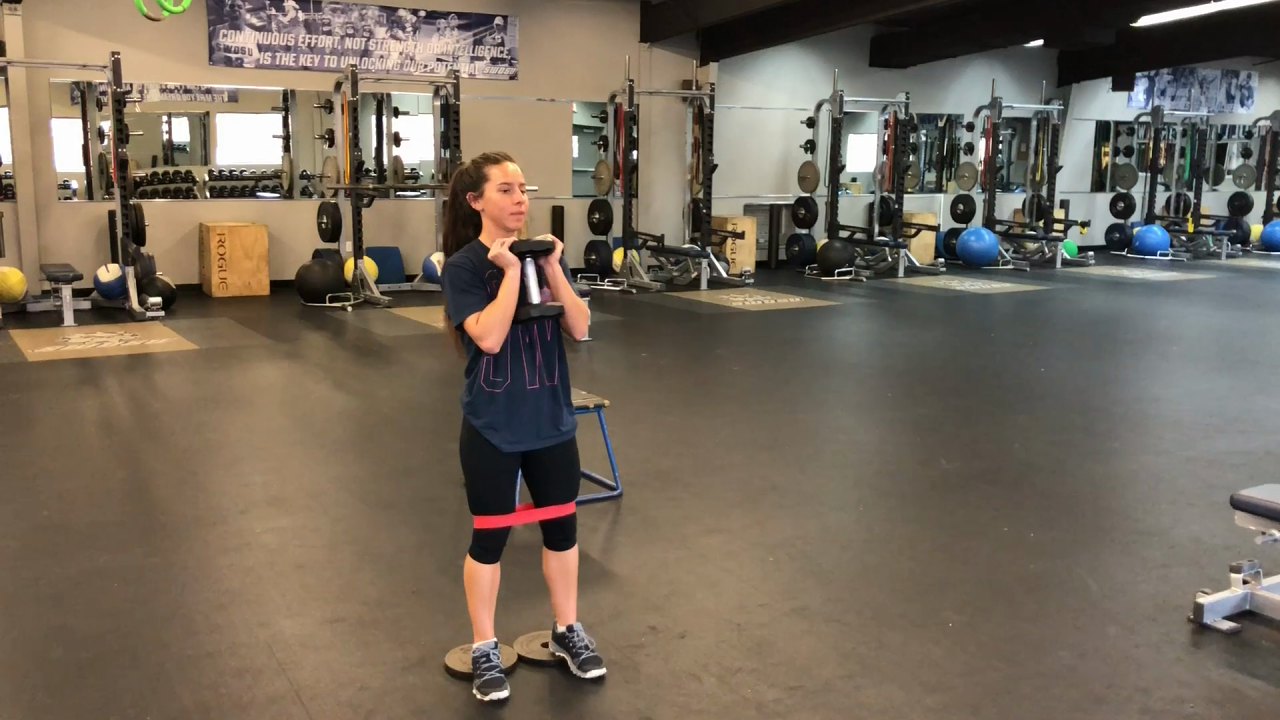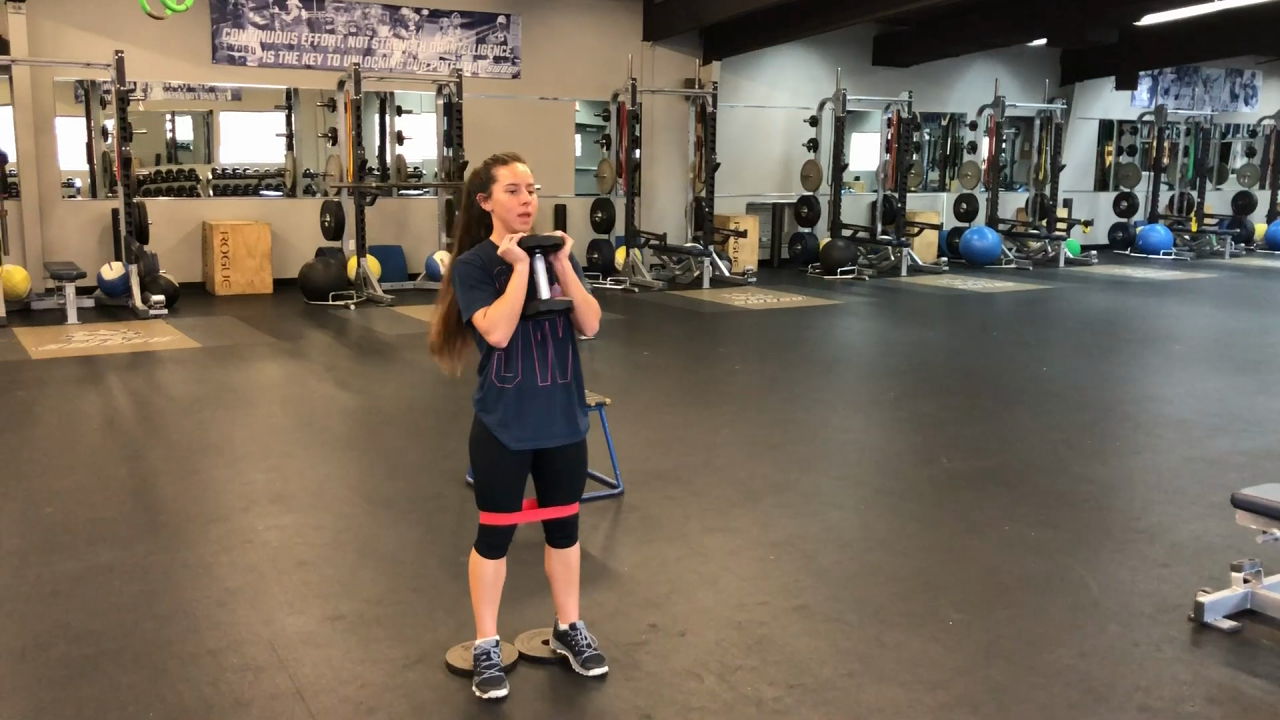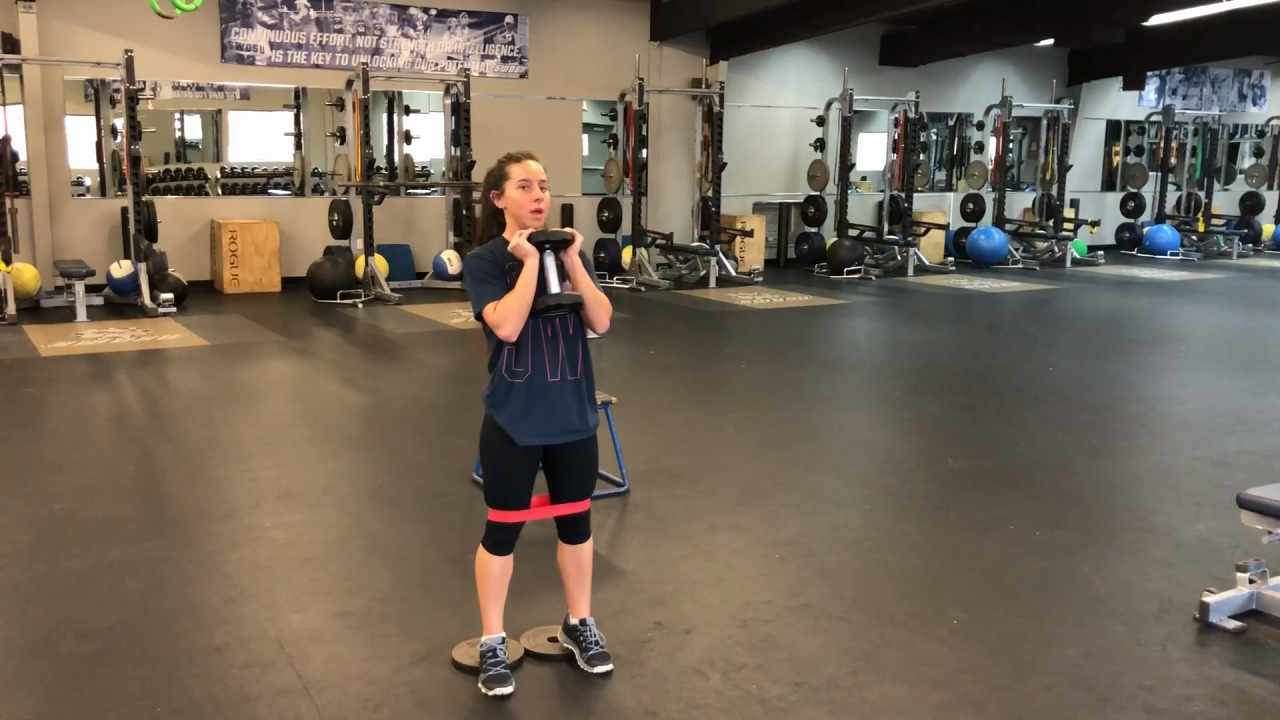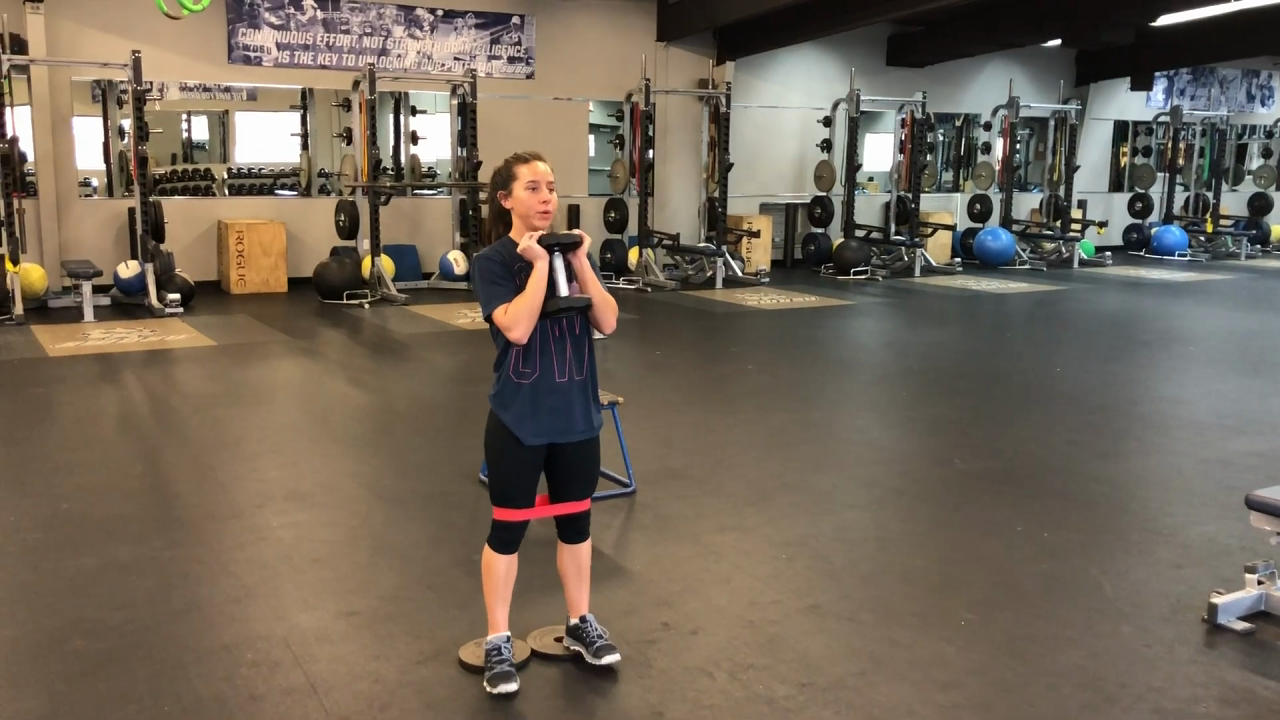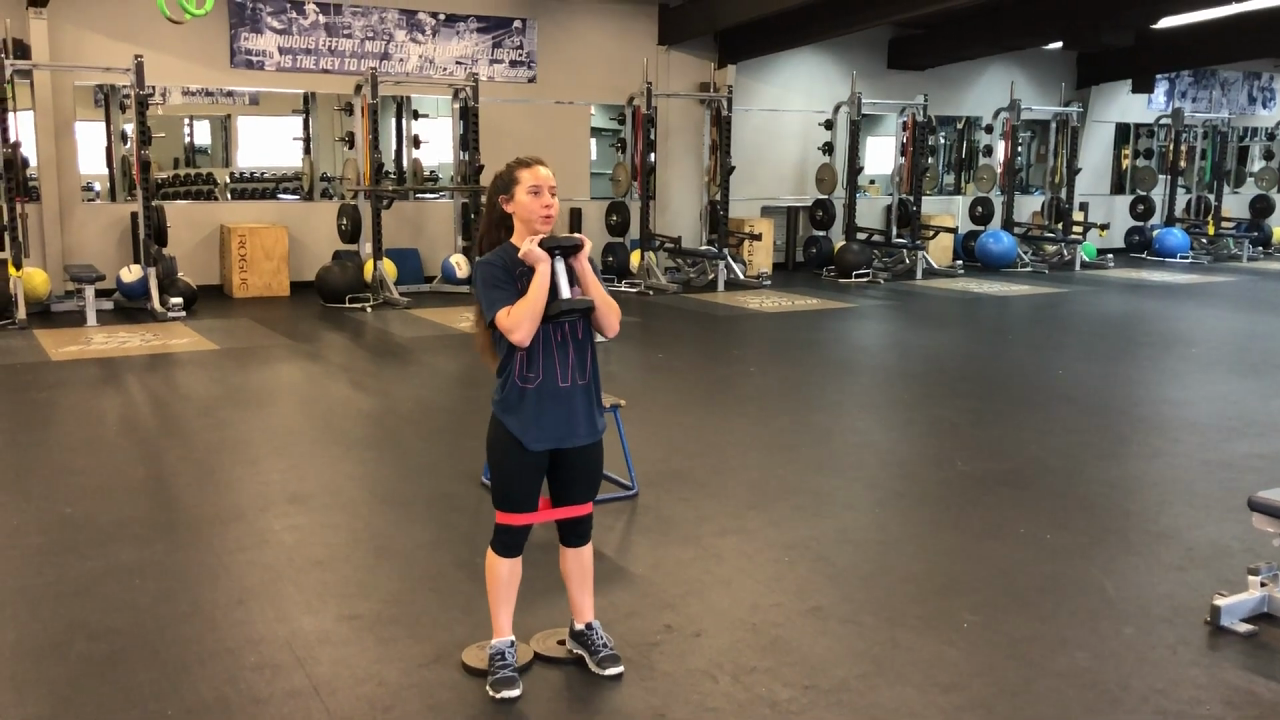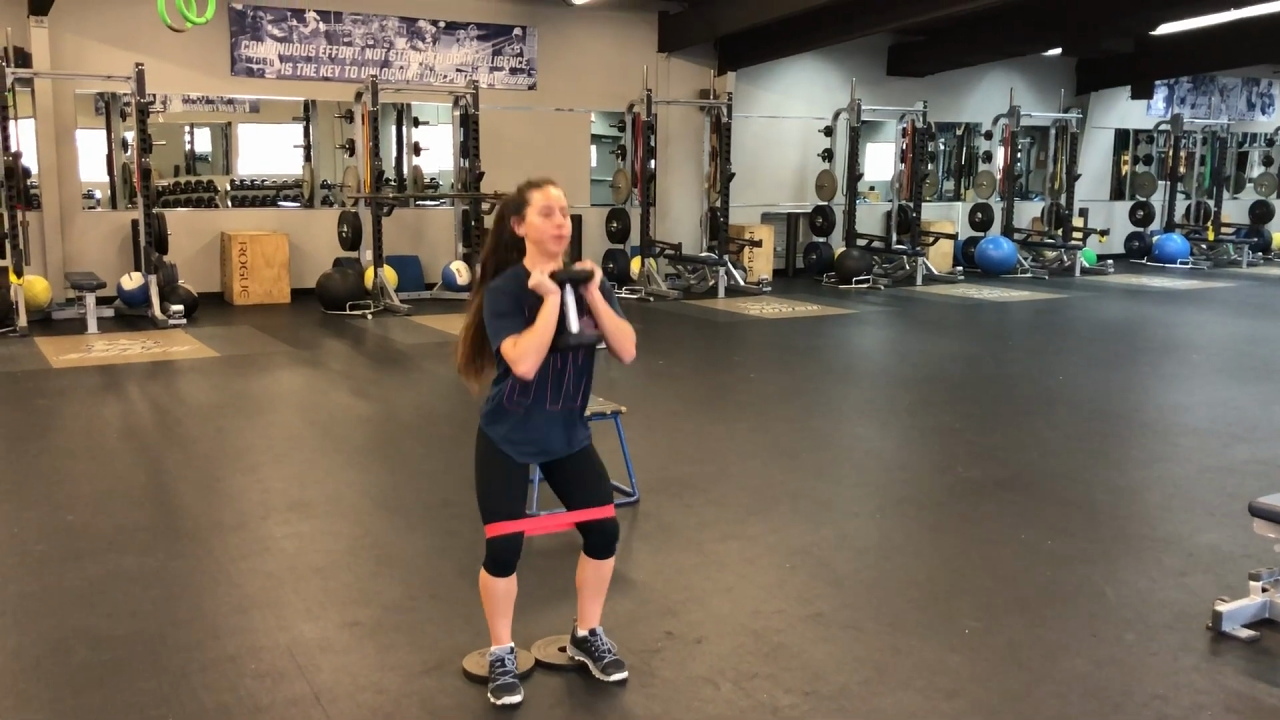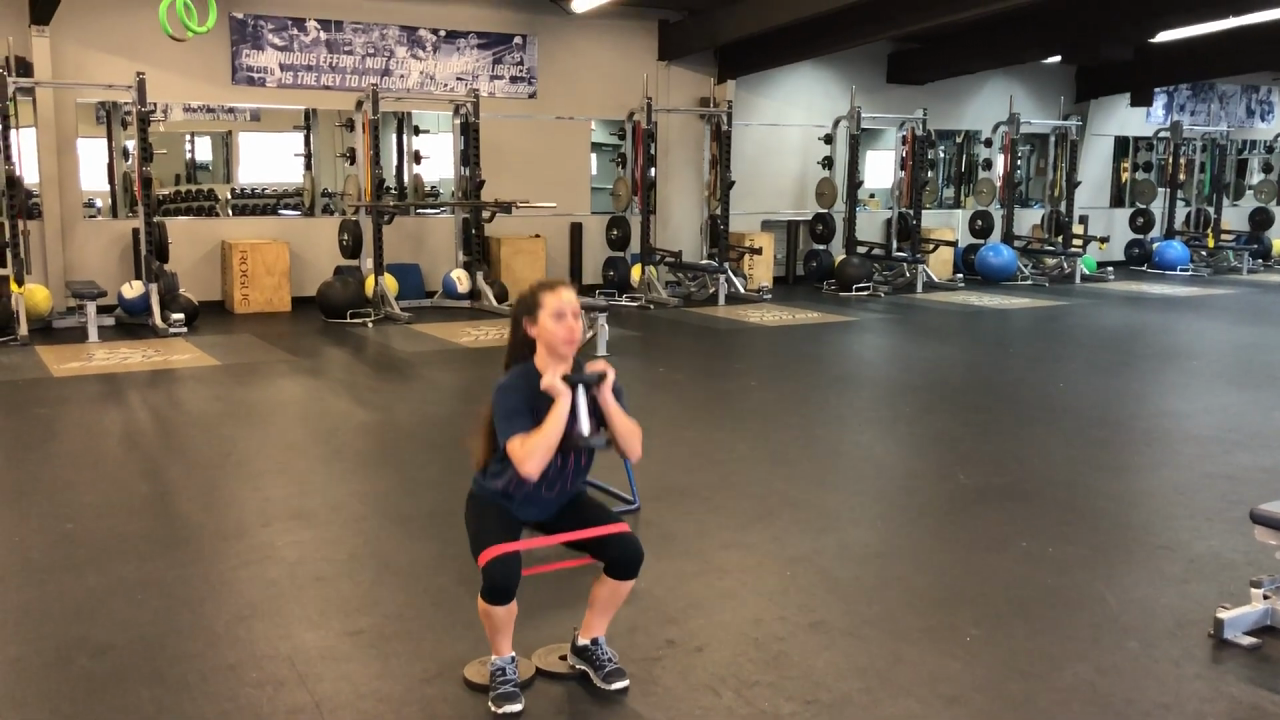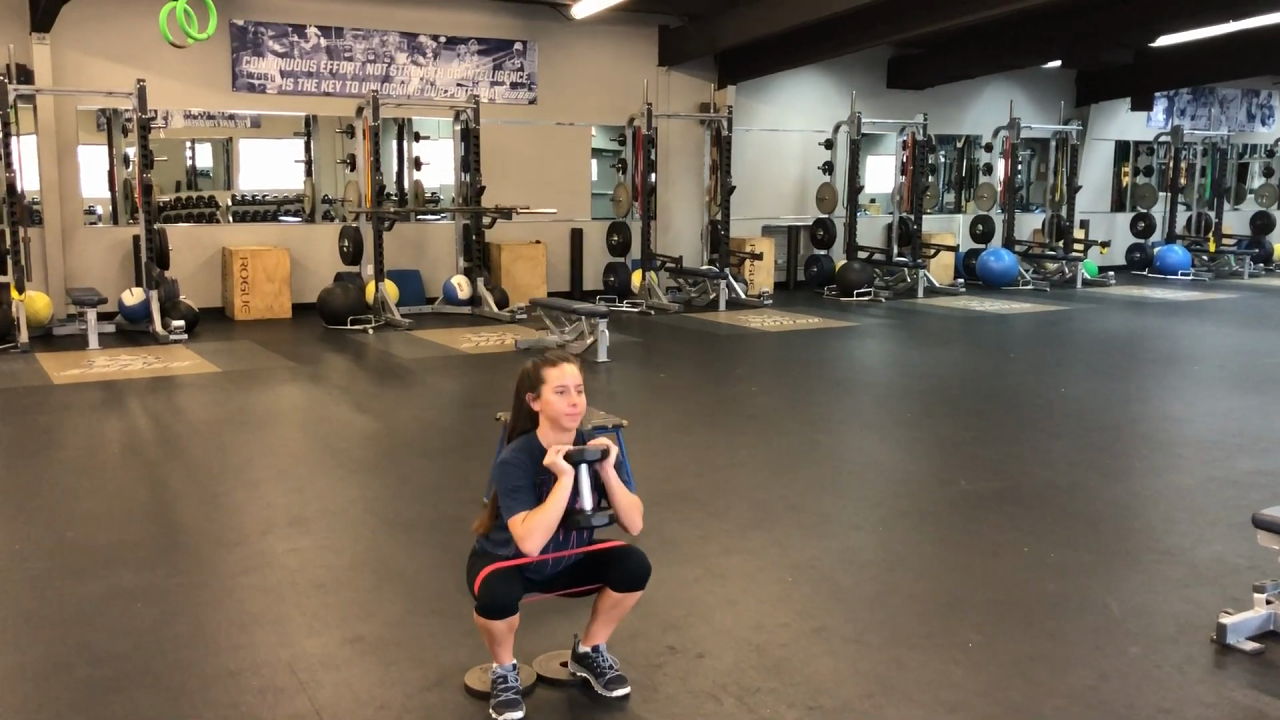
dt=0.3s
person 1, frame 1
left shoulder: (544, 254)
right shoulder: (462, 266)
left elbow: (579, 327)
right elbow: (488, 338)
left wrist: (551, 268)
right wrist: (511, 270)
left hip: (552, 420)
right hip: (492, 428)
left knee: (561, 528)
right knee: (490, 536)
left ankle: (567, 631)
right ankle: (484, 648)
person 1, frame 2
left shoulder: (557, 254)
right shoulder: (473, 264)
left elbow: (589, 324)
right elbow: (497, 331)
left wrist: (561, 264)
right wrist: (520, 266)
left hip: (563, 419)
right hip: (502, 424)
left knee: (563, 526)
right knee: (496, 533)
left ankle: (569, 628)
right ankle: (486, 645)
person 1, frame 3
left shoulder: (570, 252)
right shoulder: (485, 260)
left elbow: (602, 321)
right elbow: (507, 326)
left wrist: (571, 261)
right wrist: (531, 261)
left hip: (574, 415)
right hip: (513, 421)
left knee: (575, 522)
right knee: (503, 529)
left ankle: (579, 624)
right ankle: (492, 642)
person 1, frame 4
left shoulder: (573, 251)
right shoulder: (491, 261)
left elbow: (607, 323)
right elbow: (516, 328)
left wrist: (579, 263)
right wrist: (541, 263)
left hip: (577, 415)
right hip: (518, 421)
left knee: (575, 522)
right knee: (508, 529)
left ankle: (580, 623)
right ankle: (498, 641)
person 1, frame 5
left shoulder: (574, 254)
right shoulder: (493, 266)
left elbow: (611, 326)
right elbow: (519, 331)
left wrist: (580, 266)
right wrist: (542, 267)
left hip: (580, 419)
right hip: (520, 425)
left knee: (576, 528)
right knee: (511, 532)
left ankle: (585, 629)
right ankle: (501, 646)
person 1, frame 6
left shoulder: (586, 279)
right shoulder: (504, 290)
left elbow: (627, 351)
right elbow: (524, 364)
left wrist: (592, 295)
right wrist: (551, 297)
left hip: (567, 436)
right hip: (507, 439)
left knee: (604, 532)
right knee: (504, 547)
left ankle: (587, 635)
right ankle: (501, 654)
person 1, frame 7
left shoulder: (594, 375)
right shoulder: (514, 388)
left elbow: (633, 450)
right elbow: (529, 466)
left wrist: (605, 396)
right wrist: (562, 399)
left hip: (562, 499)
right hip: (500, 502)
left knee: (627, 552)
right knee: (502, 577)
left ankle: (588, 644)
right ankle: (502, 664)
person 1, frame 8
left shoulder: (597, 448)
right shoulder: (516, 460)
left elbow: (635, 524)
right elbow: (530, 544)
left wrist: (607, 471)
right wrist: (565, 477)
left hip: (567, 560)
right hip: (505, 559)
left knee: (634, 567)
right knee: (497, 597)
left ankle: (589, 651)
right ankle: (504, 671)
